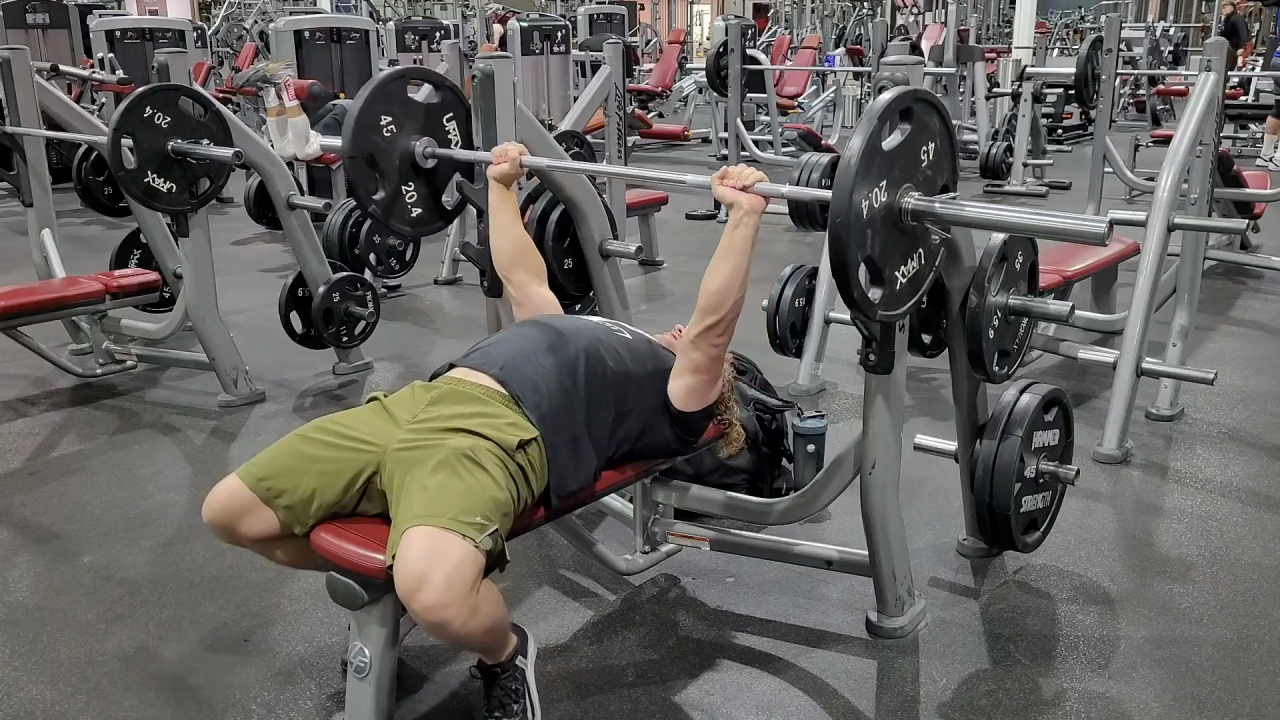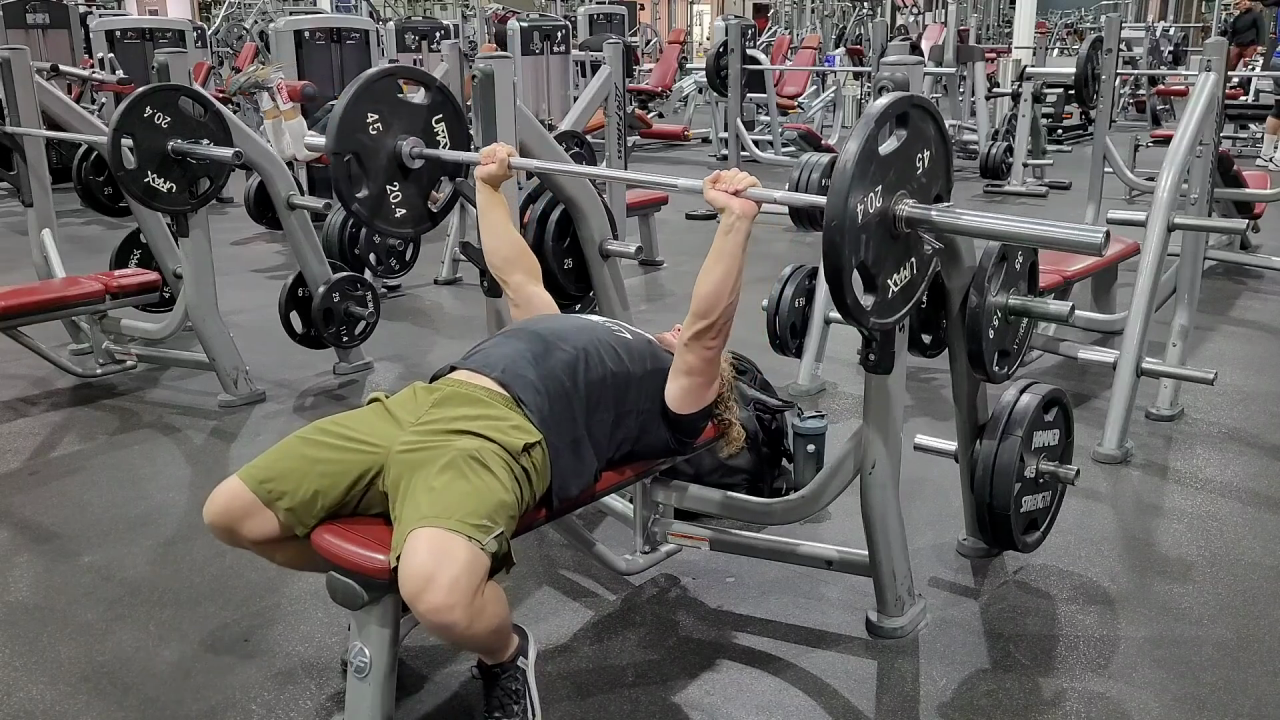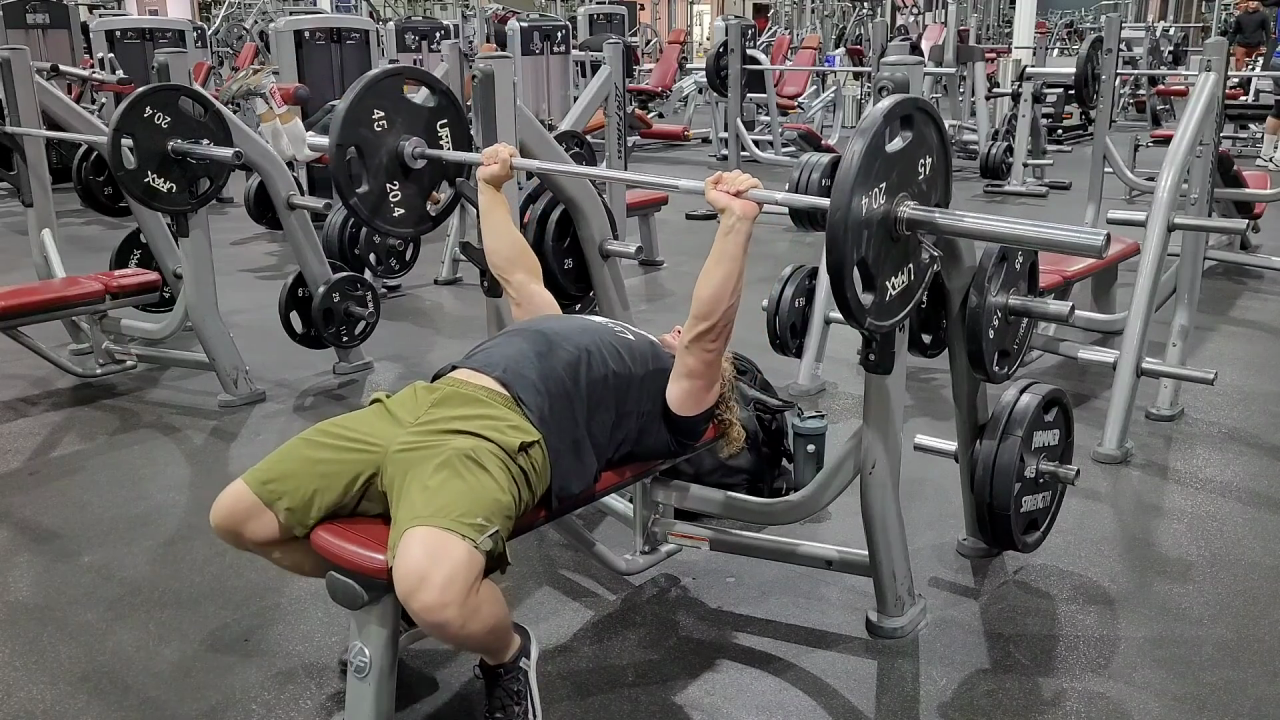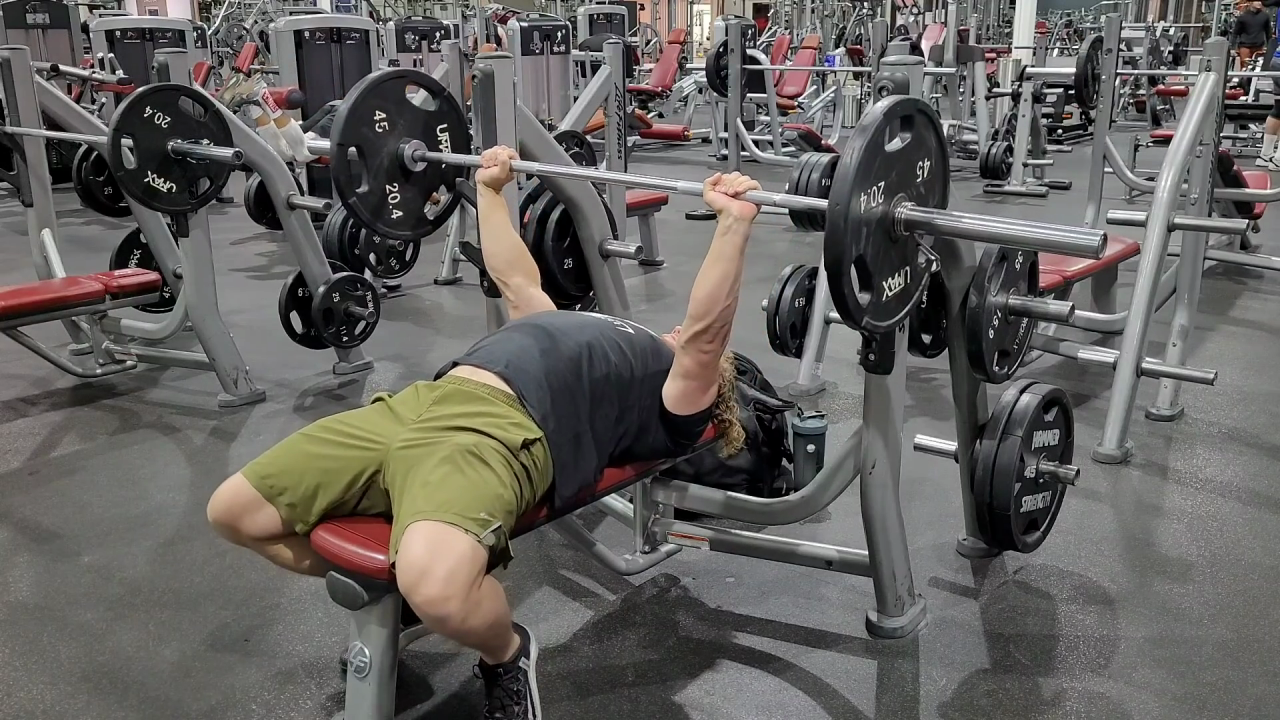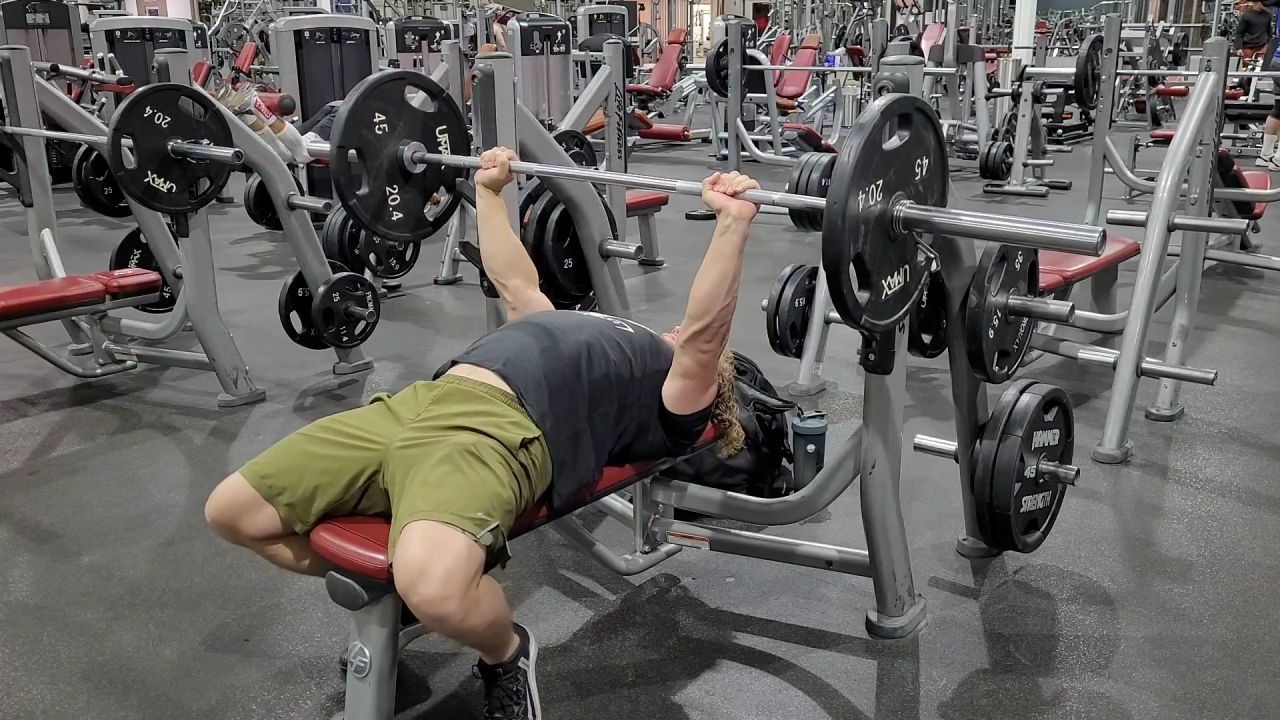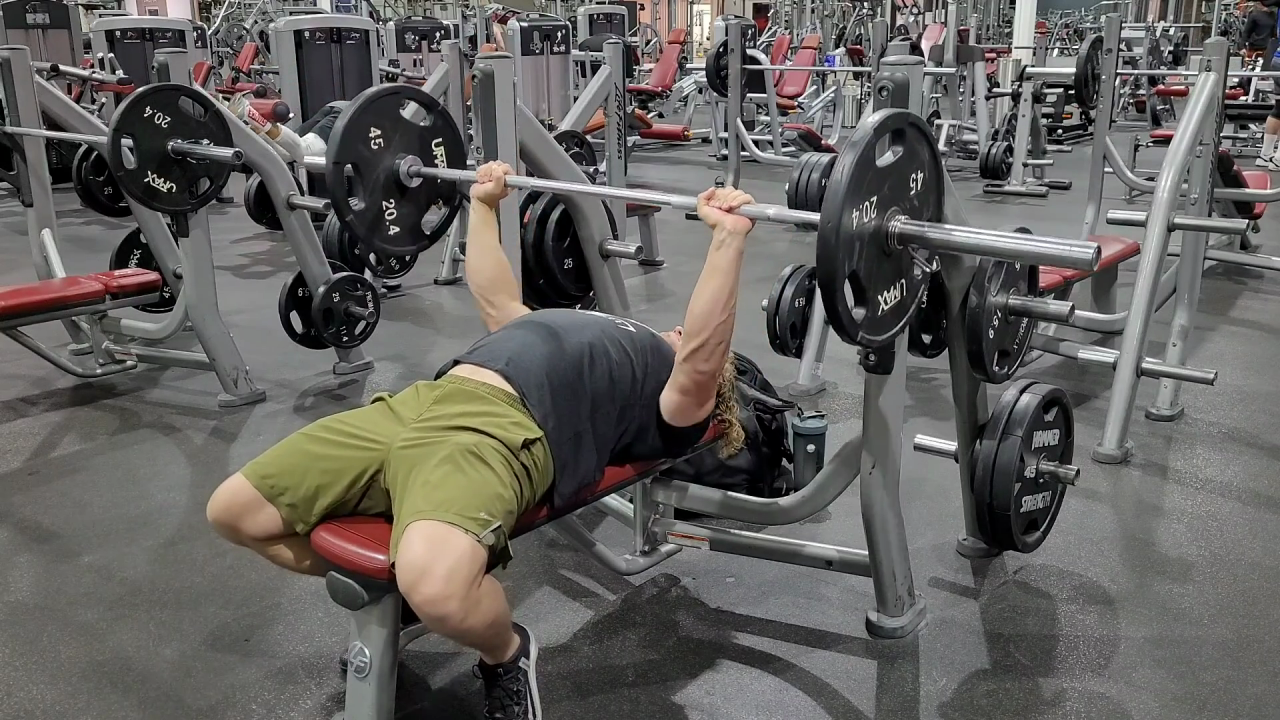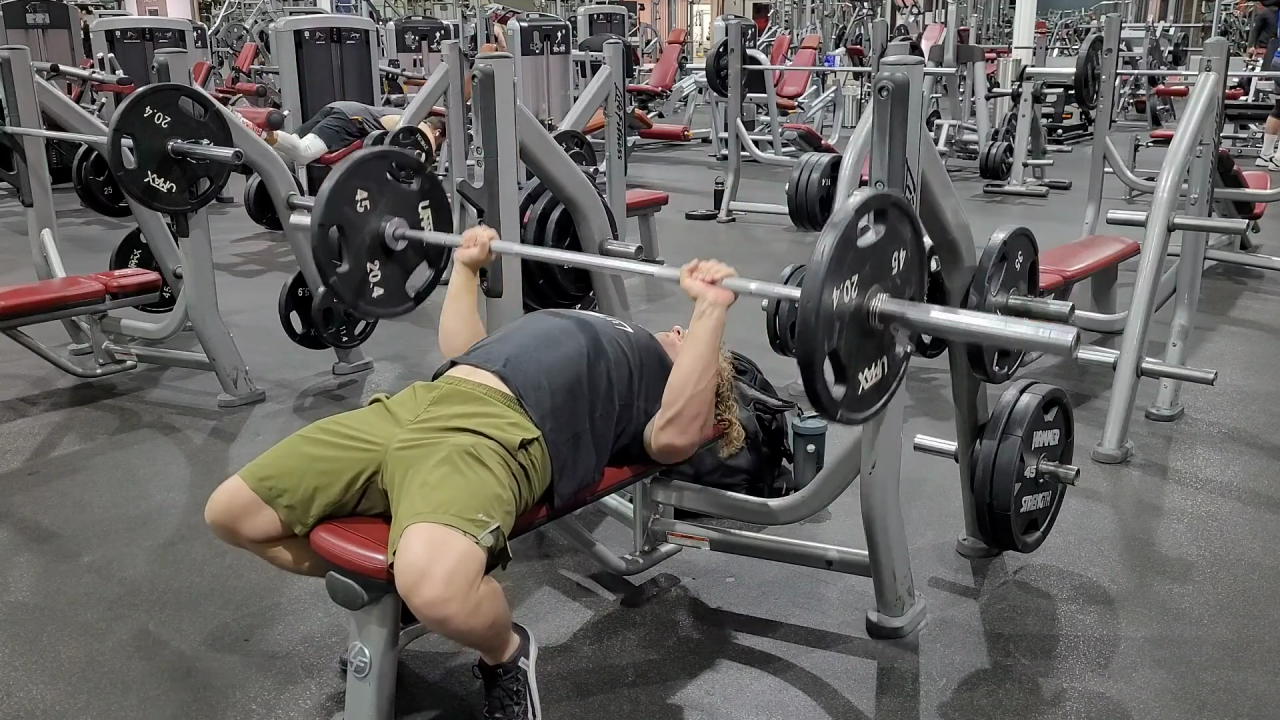
dt=0.3s
person 1, frame 1
left shoulder: (676, 400)
right shoulder: (584, 338)
left elbow: (713, 326)
right elbow: (522, 279)
left wrist: (745, 214)
right wrist: (500, 184)
left knee: (435, 595)
right knee: (228, 512)
left ankle: (505, 655)
person 1, frame 2
left shoulder: (677, 398)
right shoulder: (590, 345)
left elbow: (708, 327)
right elbow: (517, 276)
left wrist: (735, 218)
right wrist: (487, 184)
left knee: (439, 597)
right knee: (230, 514)
left ankle: (507, 656)
person 1, frame 3
left shoulder: (676, 396)
right shoulder: (585, 340)
left elbow: (709, 331)
right elbow: (518, 278)
left wrist: (735, 221)
right wrist: (489, 185)
left knee: (433, 597)
right knee: (236, 518)
left ankle: (508, 655)
person 1, frame 4
left shoulder: (676, 399)
right shoulder: (584, 343)
left elbow: (705, 332)
right elbow: (516, 280)
left wrist: (733, 223)
right wrist: (489, 188)
left knee: (436, 589)
right knee: (234, 511)
left ankle: (507, 655)
person 1, frame 5
left shoulder: (675, 397)
right shoulder: (585, 340)
left elbow: (706, 331)
right elbow: (514, 281)
left wrist: (733, 222)
right wrist: (489, 189)
left knee: (433, 589)
right knee: (231, 512)
left ankle: (507, 654)
person 1, frame 6
left shoulder: (676, 401)
right shoulder: (587, 346)
left elbow: (703, 355)
right elbow: (497, 300)
left wrist: (728, 237)
right wrist: (483, 205)
left knee: (435, 589)
right knee: (233, 511)
left ankle: (507, 654)
person 1, frame 7
left shoulder: (667, 382)
right shoulder: (587, 338)
left elbow: (677, 436)
right elbow: (461, 351)
left wrist: (712, 311)
right wrist: (466, 268)
left hip: (500, 430)
left knee: (436, 591)
right knee: (231, 514)
left ankle: (506, 655)
